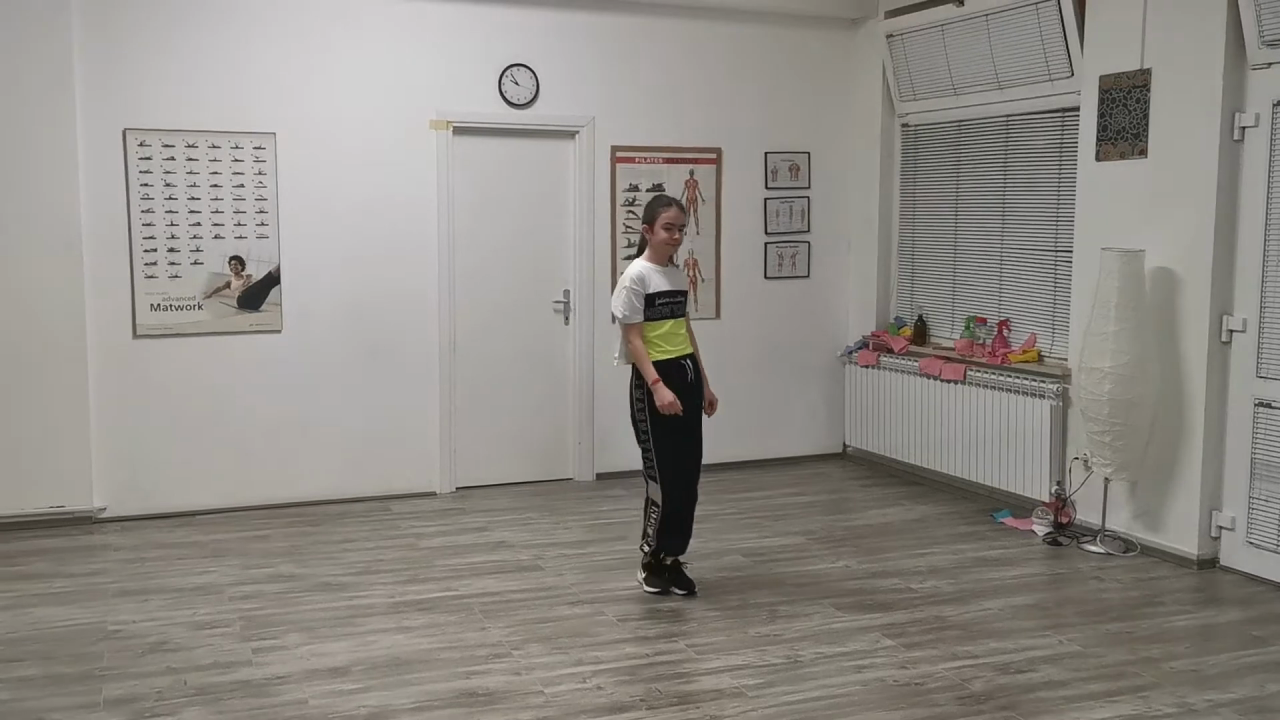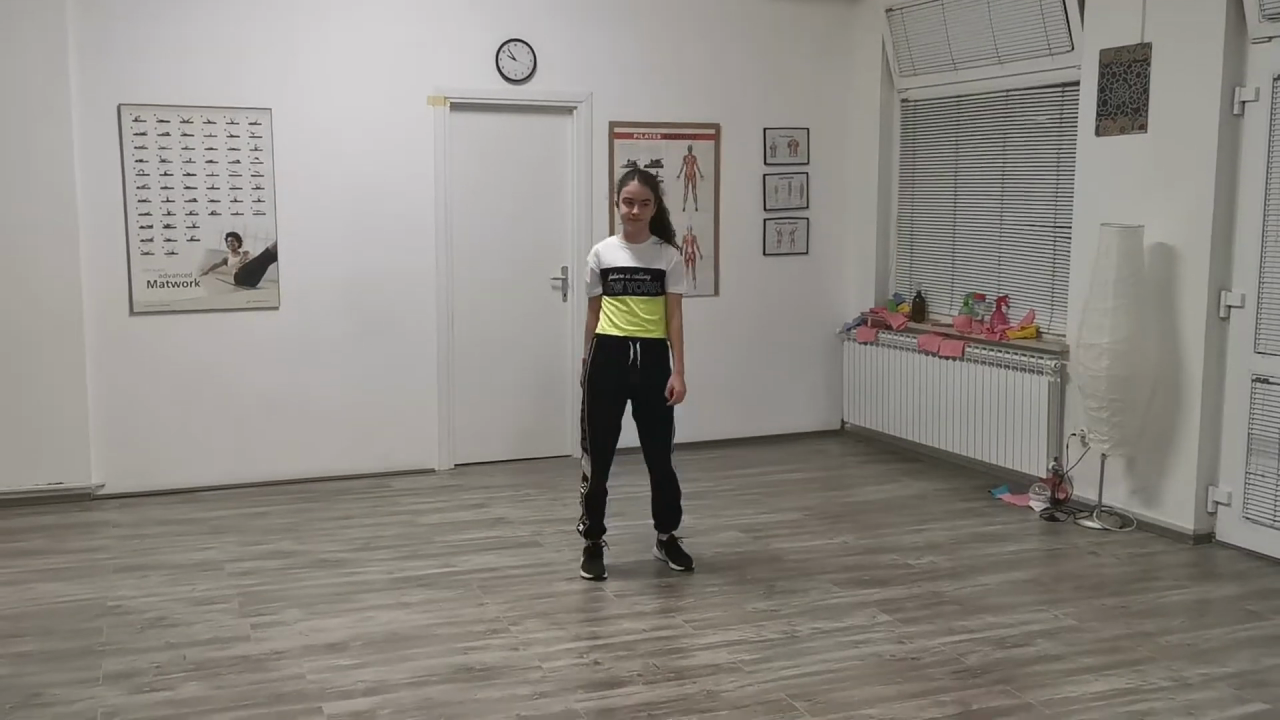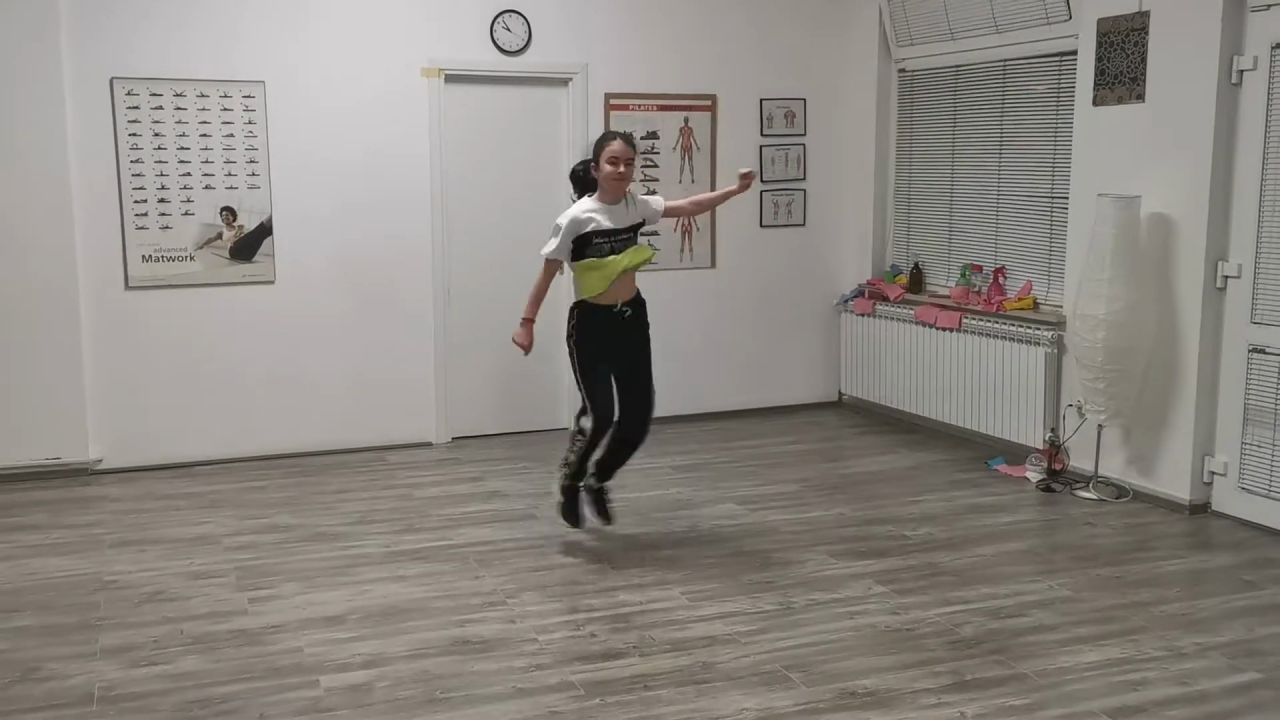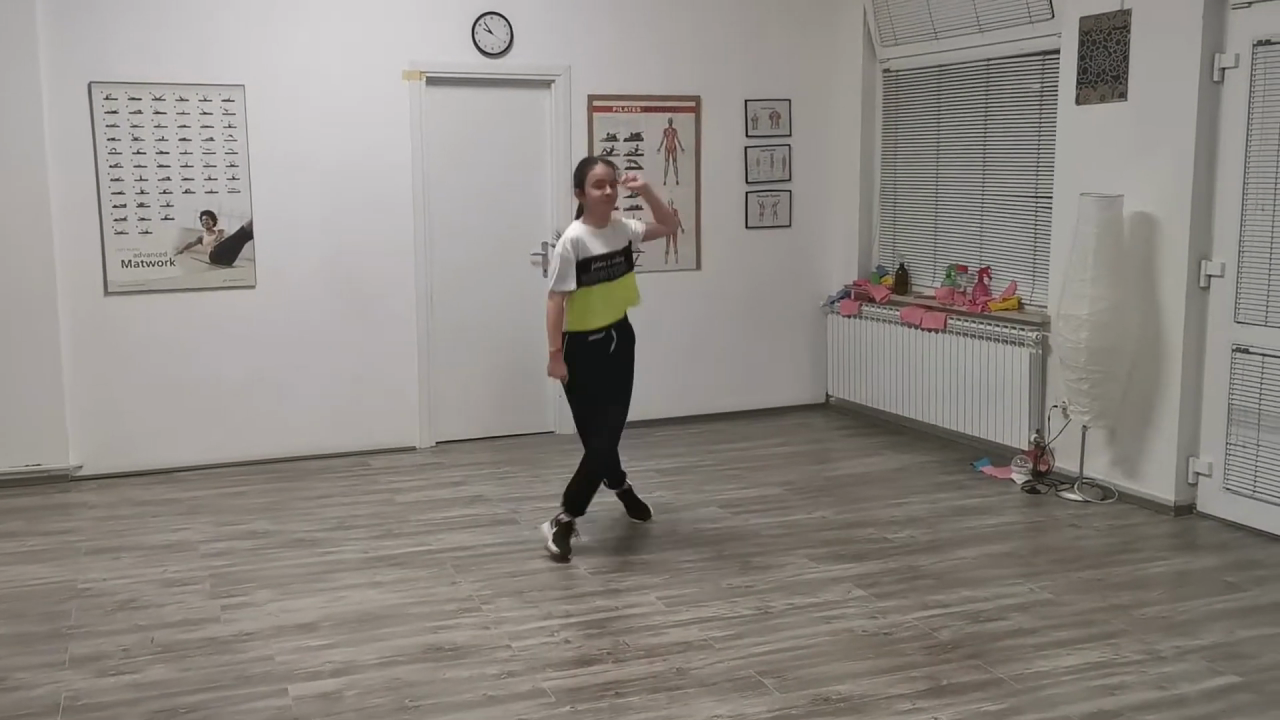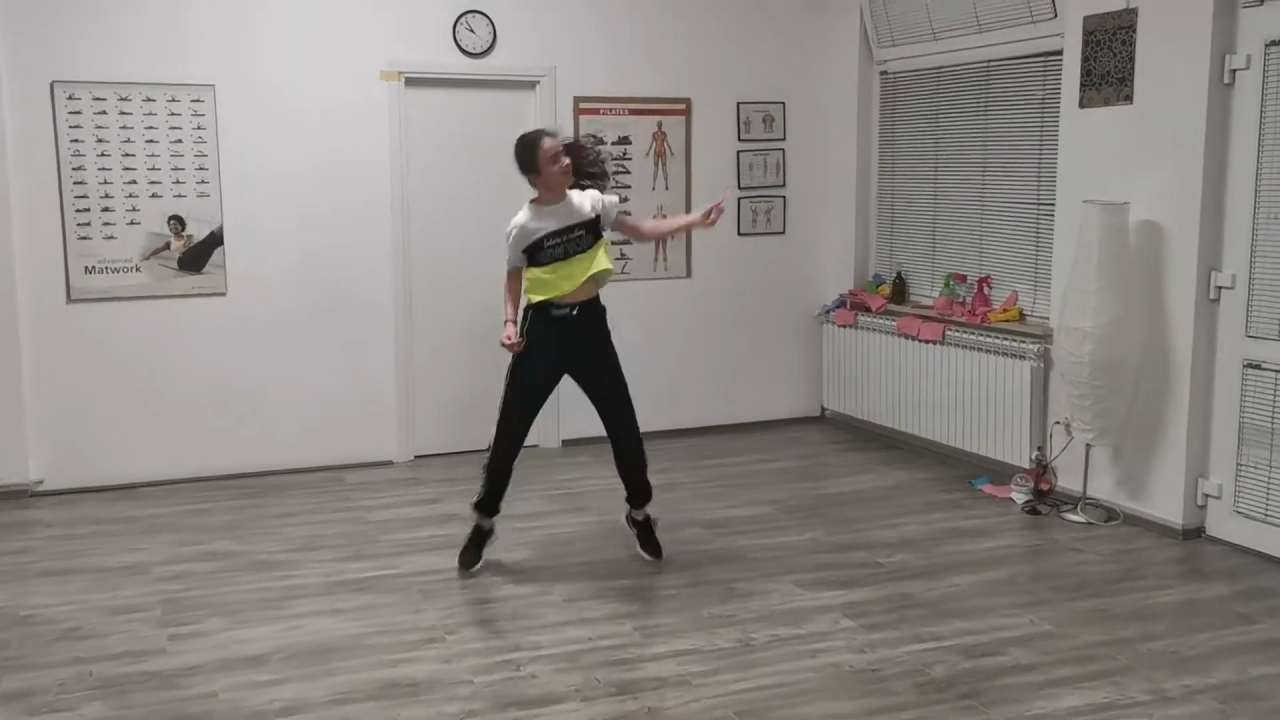
dt=1s
person 1, frame 1
left shoulder: (678, 276)
right shoulder: (636, 277)
right elbow: (633, 339)
left wrist: (704, 383)
right wrist: (657, 386)
left hip: (688, 376)
right hip: (654, 382)
left knee: (688, 475)
right knee: (661, 475)
left ankle: (673, 559)
right ankle: (651, 561)
person 1, frame 2
left shoulder: (668, 256)
right shoulder: (602, 253)
left elbow: (674, 316)
right elbow: (593, 311)
left wrist: (678, 370)
right wrist: (587, 360)
left hip: (653, 357)
right hip: (609, 356)
left knee: (659, 453)
right knee: (598, 453)
left ankle: (666, 537)
right ankle: (592, 543)
person 1, frame 3
left shoulder: (641, 204)
right shoulder: (576, 219)
left elbow: (687, 209)
right elbow: (548, 270)
left wrist: (734, 189)
right wrist: (527, 321)
left hip: (633, 317)
right hip: (591, 323)
left knee: (635, 414)
right knee: (600, 413)
left ankle: (597, 482)
right ankle: (572, 483)
person 1, frame 4
left shoulder: (621, 228)
right shoulder: (572, 241)
left elbow: (669, 227)
right elbow: (557, 304)
left wrist: (648, 192)
right wrist: (555, 356)
left hip: (618, 339)
right hip: (578, 347)
left knee: (606, 435)
right knee: (596, 438)
left ankle: (563, 522)
right ankle: (620, 484)
person 1, frame 5
left shoulder: (593, 202)
right shoulder: (524, 226)
left elbow: (641, 231)
right elbow: (513, 277)
left wrist: (692, 221)
right wrist: (509, 322)
left hip: (589, 330)
right hip: (545, 333)
left knee: (623, 428)
right knee: (509, 435)
left ankle: (639, 514)
right ankle: (482, 523)
